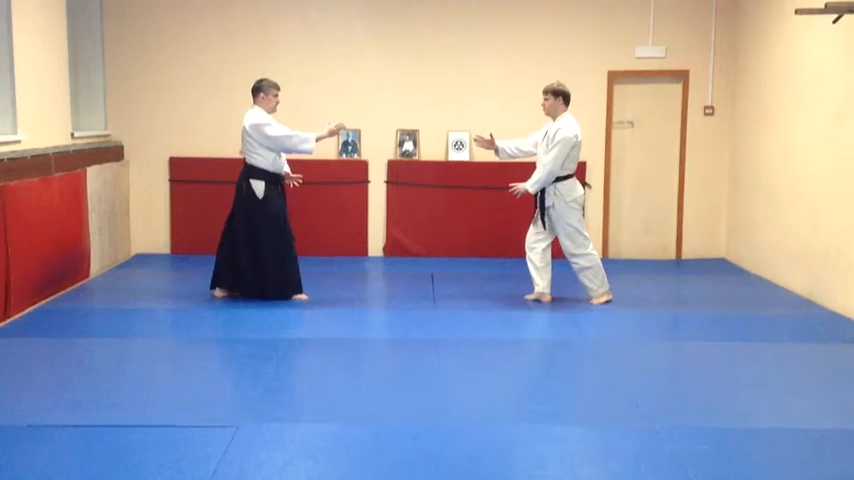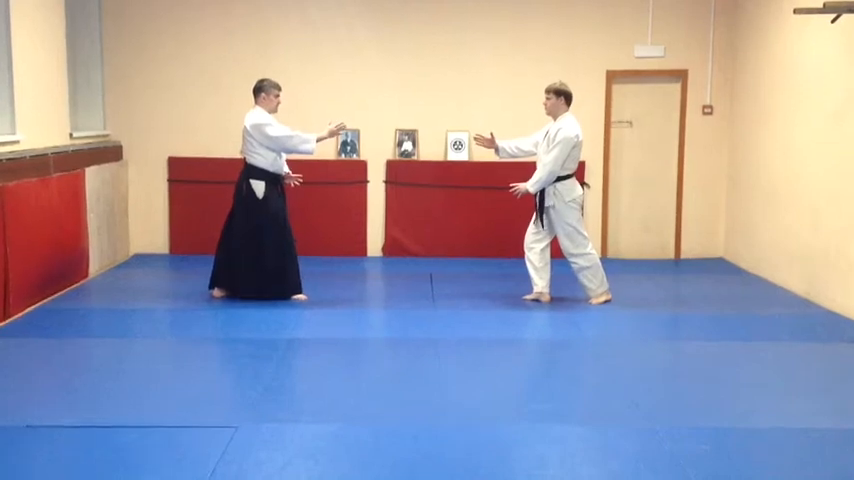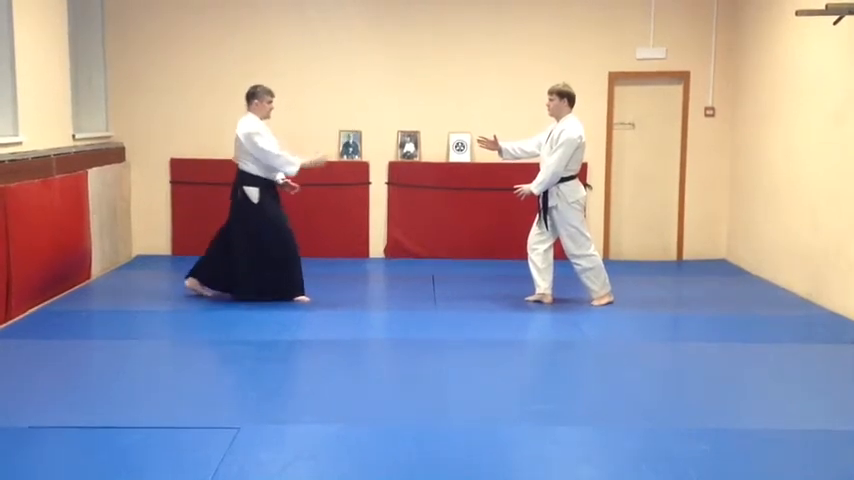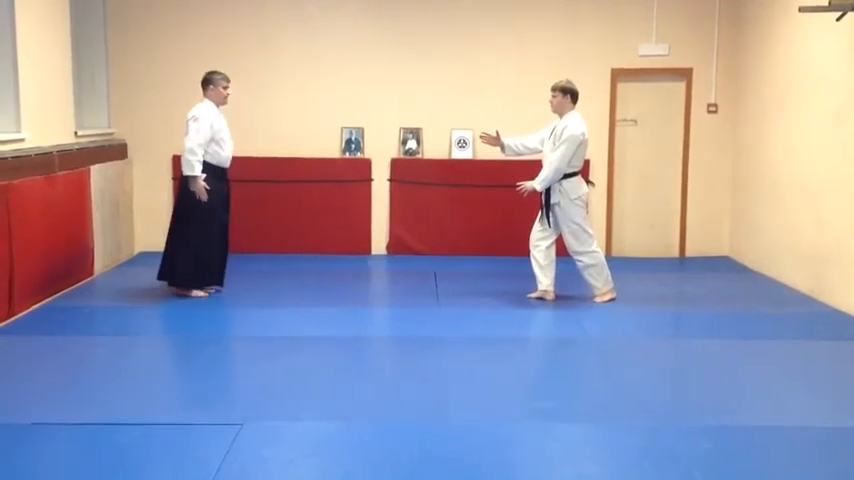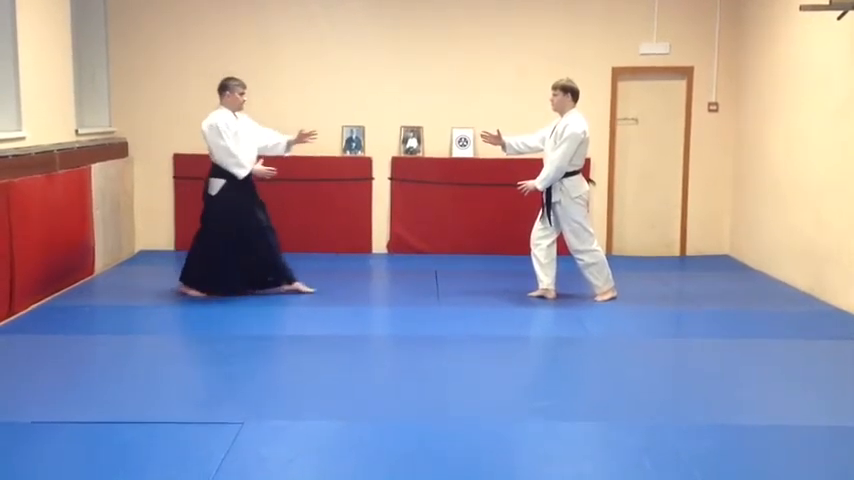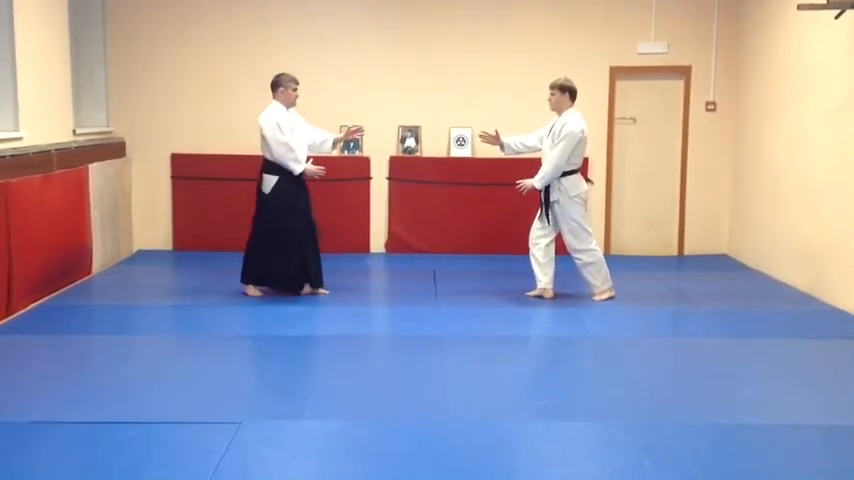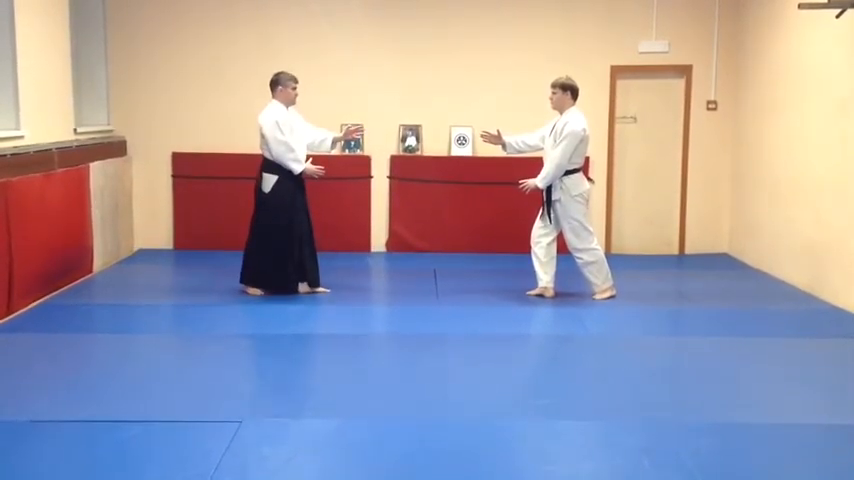
dt=0.7s
person 1, frame 1
left shoulder: (566, 129)
right shoulder: (553, 127)
left elbow: (551, 166)
right elbow: (528, 145)
left wrist: (529, 187)
right wrist: (497, 147)
left hip: (563, 195)
right hip: (551, 194)
left knee: (577, 245)
right knee: (536, 240)
left ankle: (601, 291)
right ankle: (543, 291)
person 1, frame 2
left shoulder: (568, 130)
right shoulder: (553, 127)
left elbow: (552, 166)
right elbow: (528, 145)
left wrist: (530, 186)
right wrist: (498, 146)
left hip: (562, 195)
right hip: (550, 195)
left knee: (577, 246)
right knee: (535, 241)
left ankle: (601, 291)
right ankle: (541, 291)
person 1, frame 3
left shoulder: (571, 131)
right shoulder: (556, 129)
left elbow: (555, 167)
right elbow: (531, 146)
left wrist: (534, 188)
right wrist: (501, 148)
left hip: (566, 196)
right hip: (553, 196)
left knee: (579, 247)
right knee: (538, 242)
left ankle: (603, 292)
right ankle: (544, 292)
person 1, frame 4
left shoulder: (574, 127)
right shoulder: (559, 125)
left elbow: (558, 163)
right elbow: (534, 142)
left wrist: (537, 184)
right wrist: (503, 144)
left hip: (568, 193)
right hip: (556, 193)
left knee: (582, 243)
right knee: (541, 239)
left ankle: (605, 289)
right ankle: (546, 289)
person 1, frame 5
left shoulder: (575, 126)
right shoulder: (560, 124)
left elbow: (559, 162)
right elbow: (535, 141)
left wrist: (538, 184)
right wrist: (504, 142)
left hip: (569, 191)
right hip: (556, 191)
left knee: (582, 242)
right knee: (541, 237)
left ankle: (606, 288)
right ankle: (547, 287)
person 1, frame 6
left shoulder: (572, 125)
right shoulder: (558, 123)
left elbow: (557, 161)
right elbow: (533, 141)
left wrist: (536, 182)
right wrist: (503, 143)
left hip: (567, 190)
right hip: (555, 190)
left knee: (580, 241)
right knee: (540, 236)
left ankle: (604, 287)
right ankle: (545, 287)
person 1, frame 7
left shoulder: (574, 124)
right shoulder: (560, 122)
left elbow: (559, 160)
right elbow: (535, 139)
left wrist: (539, 182)
right wrist: (504, 142)
left hip: (569, 189)
right hip: (557, 189)
left knee: (581, 240)
right knee: (542, 235)
left ankle: (605, 286)
right ankle: (546, 286)
person 2, frame 1
left shoulder: (260, 120)
right shoulder: (257, 121)
left elbow: (274, 149)
right elbow: (287, 140)
left wrist: (283, 173)
right wrist: (324, 134)
left hip: (261, 185)
right hip: (259, 187)
left knee: (242, 234)
right knee: (275, 237)
left ankle: (226, 285)
right ankle: (286, 289)
person 2, frame 2
left shoulder: (261, 119)
right shoulder: (259, 121)
left elbow: (273, 150)
right elbow: (288, 139)
left wrist: (283, 173)
right wrist: (324, 135)
left hip: (261, 184)
right hip: (259, 186)
left knee: (241, 235)
right knee: (276, 237)
left ankle: (223, 285)
right ankle: (285, 289)
person 2, frame 3
left shoulder: (254, 126)
right shoulder: (251, 129)
left elbow: (266, 159)
right elbow: (272, 156)
left wrist: (281, 180)
right wrist: (305, 163)
left hip: (255, 190)
right hip: (254, 192)
left knee: (235, 238)
right knee: (279, 239)
left ankle: (201, 279)
right ankle: (289, 290)
person 2, frame 4
left shoulder: (214, 113)
right shoulder: (203, 114)
right elbow: (192, 148)
right wrist: (195, 179)
left hip: (215, 179)
right hip: (204, 180)
left knee: (213, 232)
right knee: (196, 232)
left ankle: (203, 280)
right ankle: (184, 283)
person 2, frame 5
left shoulder: (243, 120)
right shoulder: (215, 122)
left elbow: (263, 138)
right elbow: (226, 155)
left wrist: (292, 141)
right wrist: (251, 170)
left hip: (242, 185)
right hip: (224, 186)
left knee: (261, 230)
right knee: (213, 236)
left ankle: (284, 280)
right ankle: (191, 283)
person 2, frame 6
left shoulder: (292, 116)
right shoulder: (271, 117)
left elbow: (310, 136)
right elbow: (281, 149)
left wrist: (340, 138)
right wrist: (303, 168)
left hip: (292, 180)
right hip: (276, 181)
left knee: (302, 230)
right knee: (267, 232)
left ankle: (305, 282)
right ankle: (252, 281)
person 2, frame 7
left shoulder: (291, 114)
right shoulder: (270, 116)
left elbow: (310, 135)
right elbow: (281, 149)
left wrist: (340, 137)
right wrist: (302, 168)
left hip: (290, 179)
right hip: (275, 180)
left knee: (299, 230)
right knee: (267, 231)
left ankle: (304, 281)
right ankle: (253, 281)
